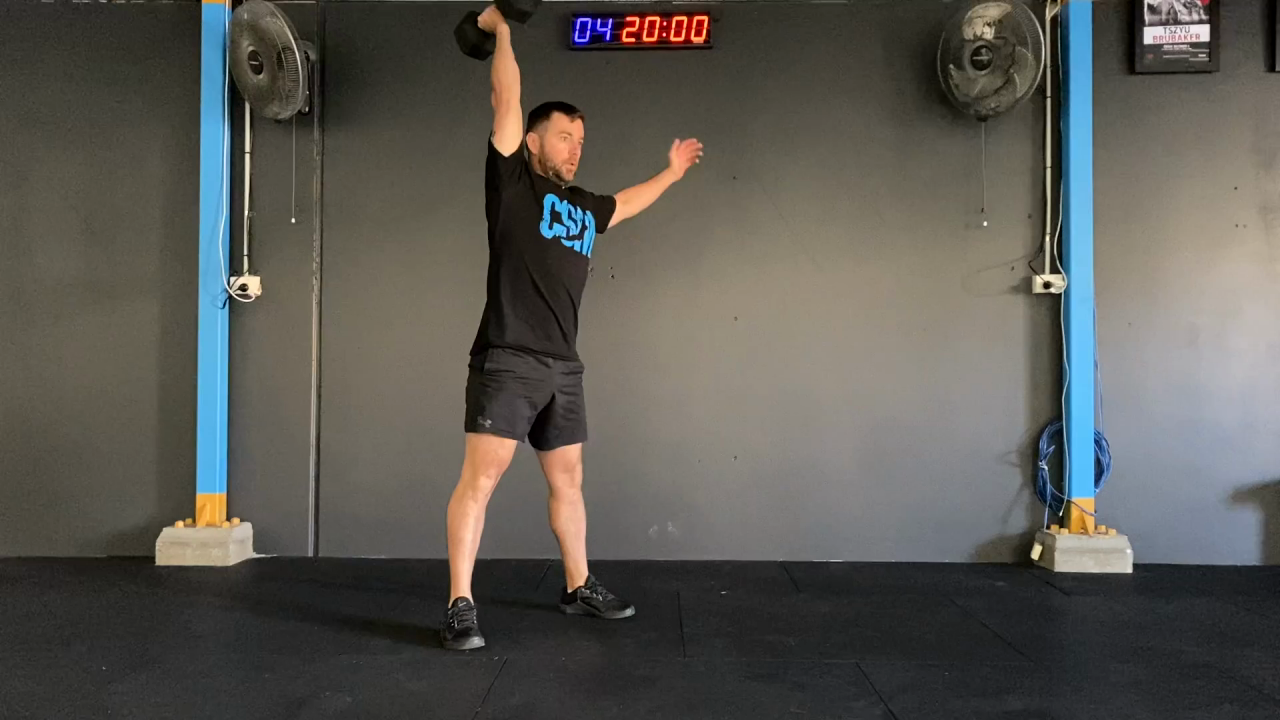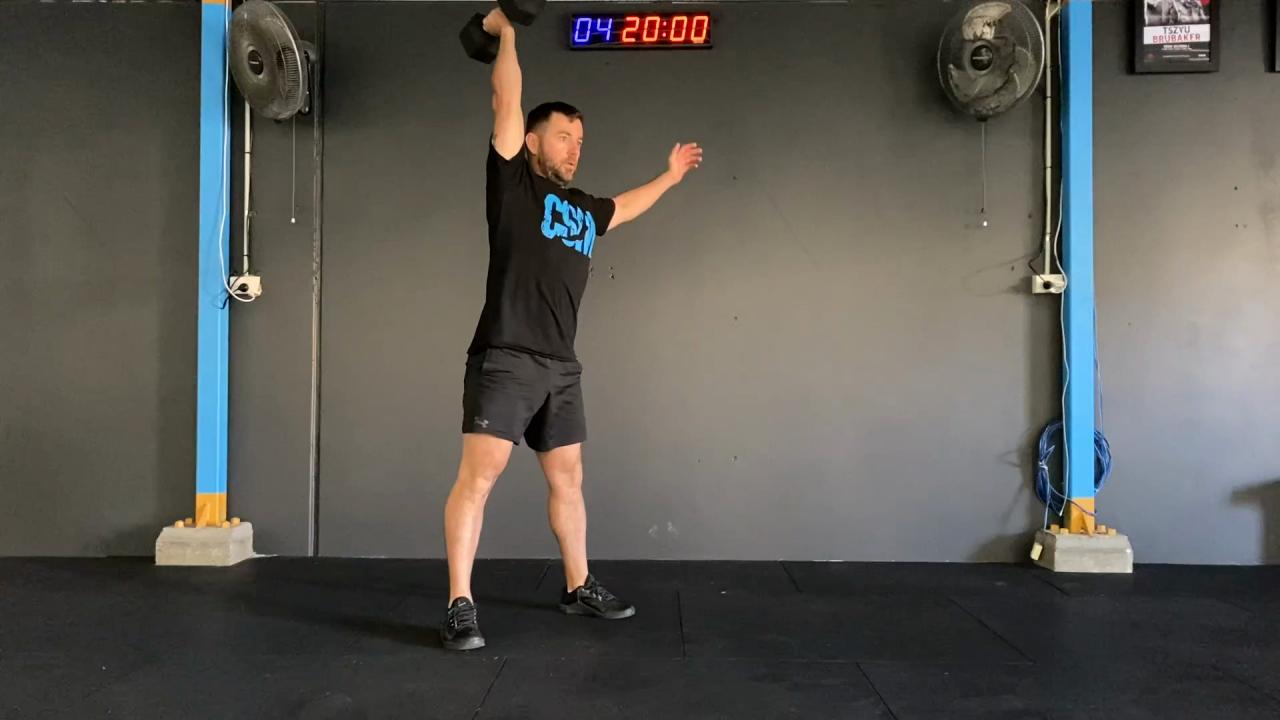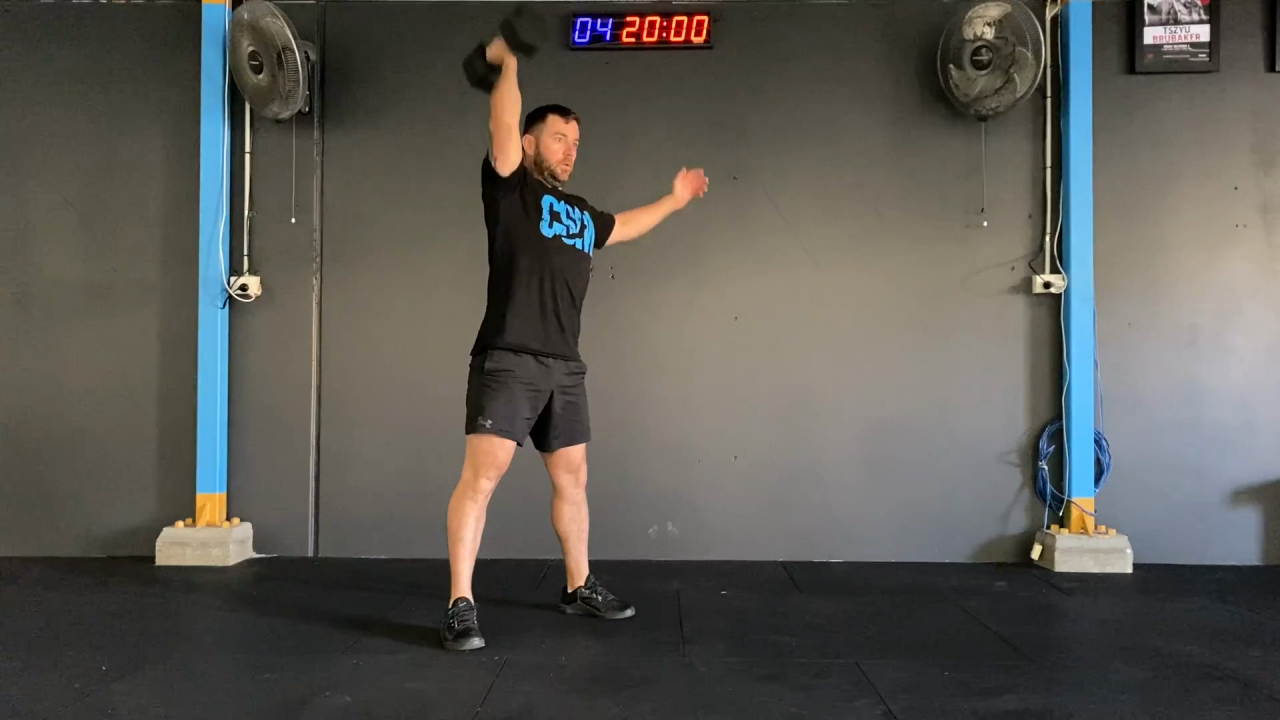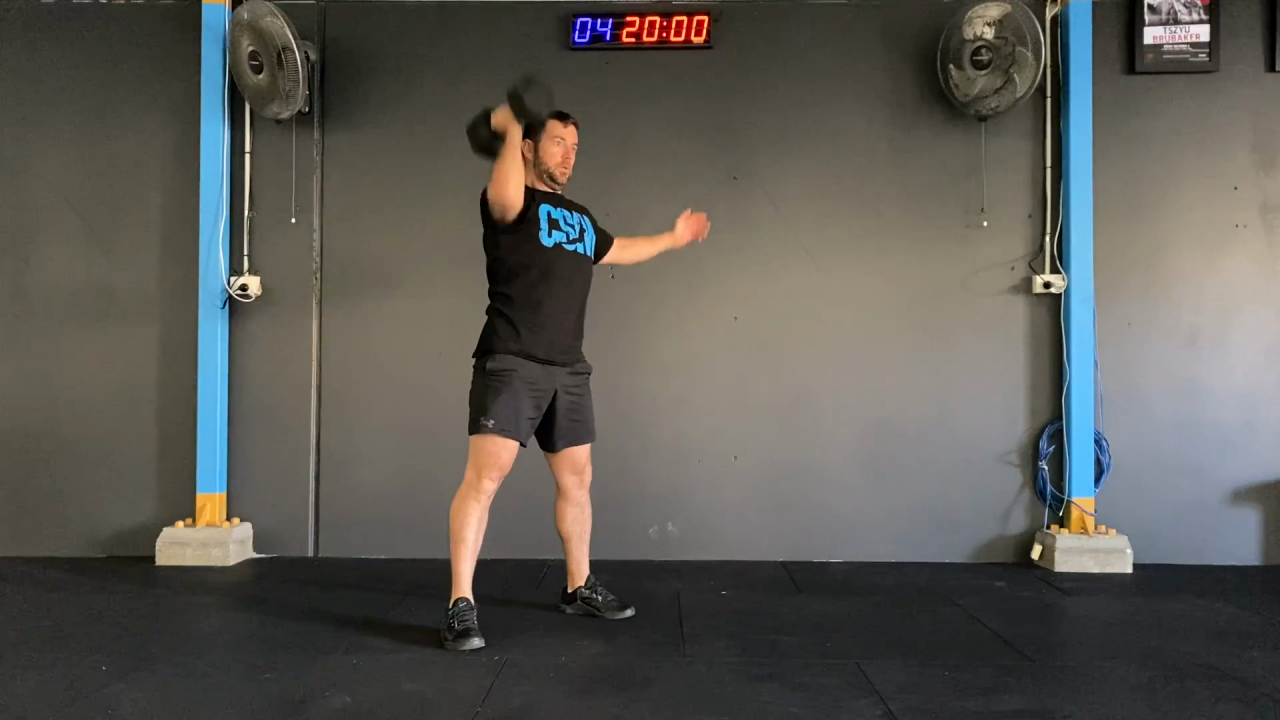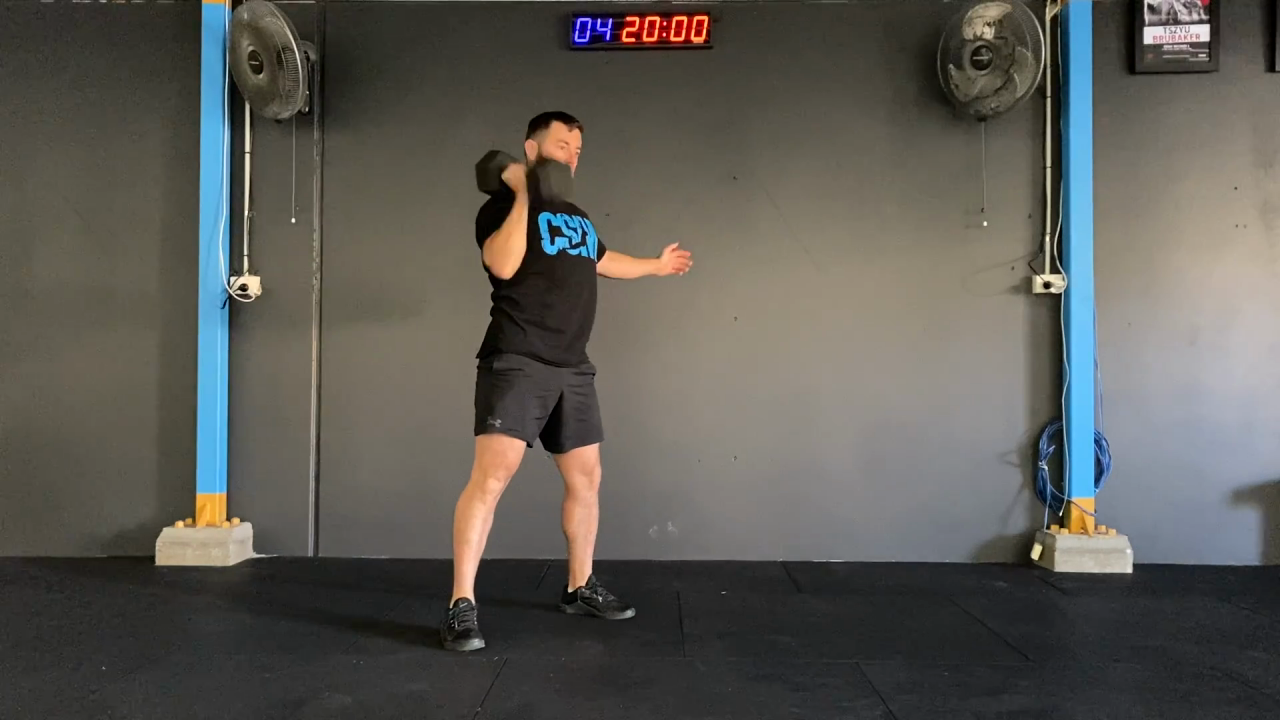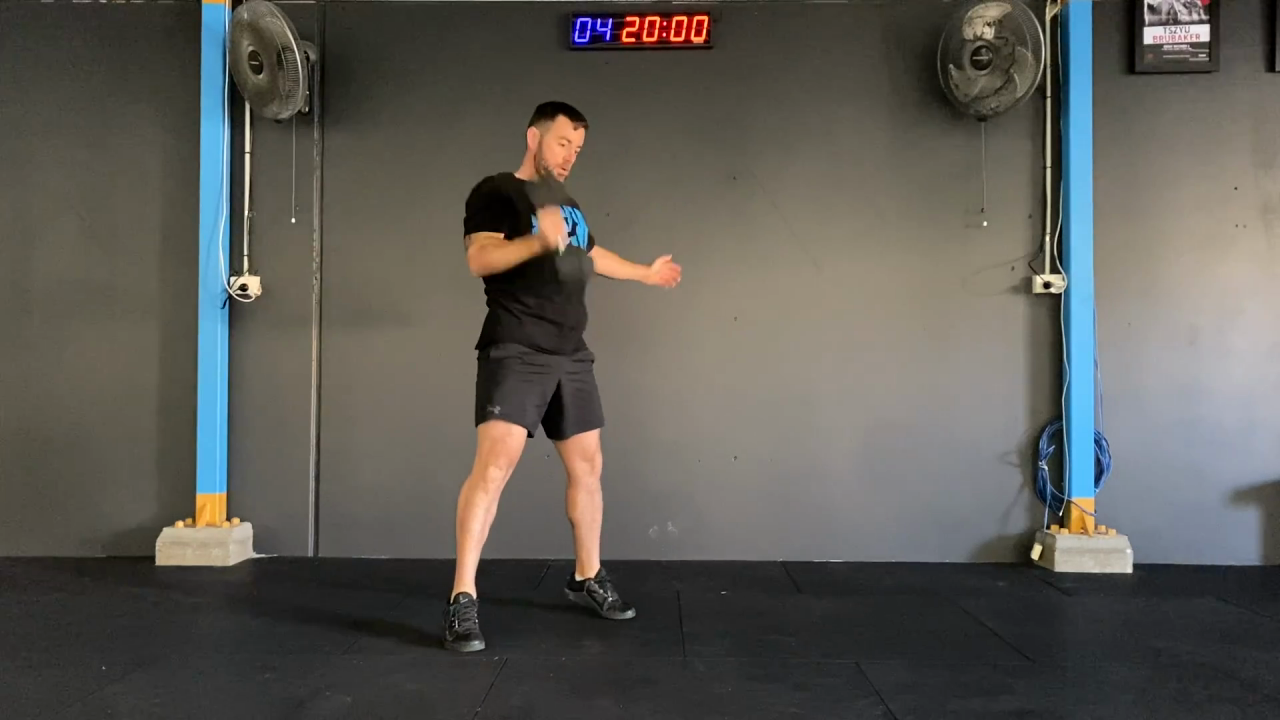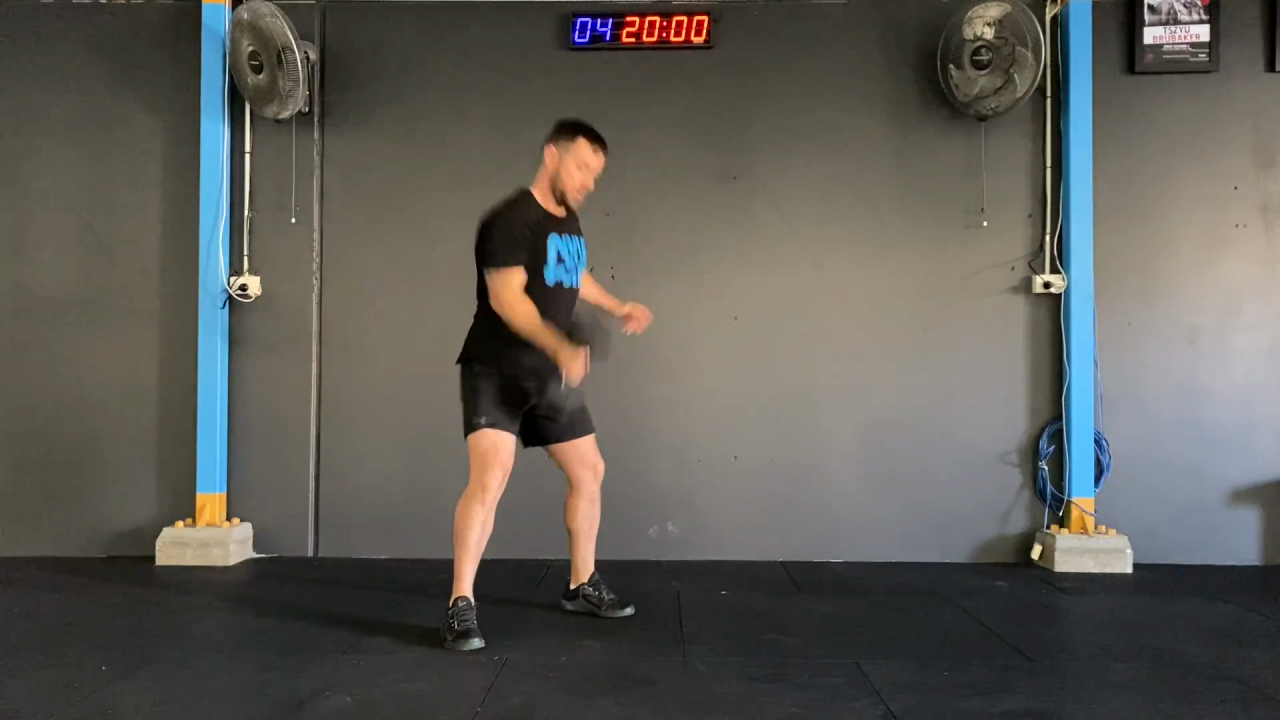
dt=0.2s
person 1, frame 1
left shoulder: (583, 206)
right shoulder: (512, 182)
left elbow: (626, 204)
right elbow: (505, 105)
left wrist: (671, 172)
left hip: (561, 365)
right hip: (508, 360)
left knee: (568, 478)
right knee: (482, 477)
left ankle: (579, 587)
right ankle: (460, 604)
person 1, frame 2
left shoulder: (582, 207)
right shoulder: (513, 183)
left elbow: (625, 207)
right elbow: (505, 107)
left wrist: (670, 175)
right wrist: (505, 36)
left hip: (559, 366)
right hip: (505, 360)
left knee: (568, 478)
right knee: (479, 477)
left ankle: (579, 587)
right ankle: (459, 604)
person 1, frame 3
left shoulder: (579, 211)
right shoulder: (509, 187)
left elbow: (621, 227)
right elbow: (502, 135)
left wrist: (673, 199)
right wrist: (507, 64)
left hip: (563, 366)
right hip: (508, 360)
left knee: (572, 479)
right knee: (481, 477)
left ankle: (579, 586)
right ankle: (460, 605)
person 1, frame 4
left shoulder: (578, 214)
right shoulder: (513, 200)
left elbow: (610, 250)
right elbow: (506, 201)
left wrist: (670, 237)
right wrist: (510, 133)
left hip: (568, 367)
right hip: (511, 362)
left knee: (577, 480)
right knee: (484, 478)
left ankle: (579, 588)
right ankle: (461, 606)
person 1, frame 5
left shoulder: (575, 214)
right shoulder: (504, 205)
left elbow: (599, 259)
right elbow: (502, 264)
left wrist: (656, 265)
right wrist: (521, 196)
left hip: (572, 367)
right hip: (516, 362)
left knee: (585, 480)
right knee: (492, 477)
left ankle: (581, 587)
right ankle: (461, 606)
person 1, frame 6
left shoulder: (566, 202)
right shoulder: (495, 194)
left elbow: (590, 253)
right elbow: (479, 259)
left wrist: (644, 272)
right wrist: (538, 239)
left hip: (571, 356)
right hip: (515, 354)
left knee: (588, 467)
right knee: (494, 467)
left ankle: (588, 579)
right ankle: (462, 601)
person 1, frame 7
left shoulder: (569, 221)
right shoulder: (511, 220)
right elbow: (505, 296)
left wrist: (618, 309)
right wrist: (559, 346)
left hip: (547, 369)
right hip: (497, 371)
left knee: (587, 473)
right knee: (491, 477)
left ankle: (583, 586)
right ankle: (461, 605)
